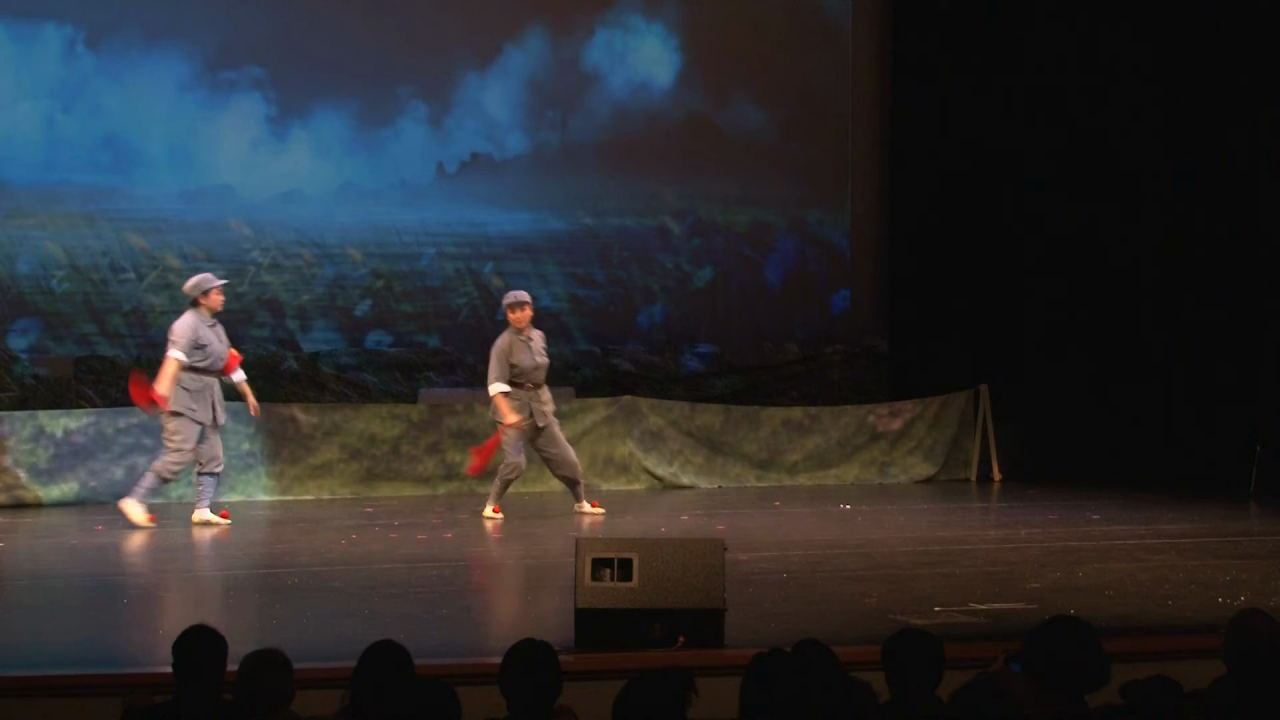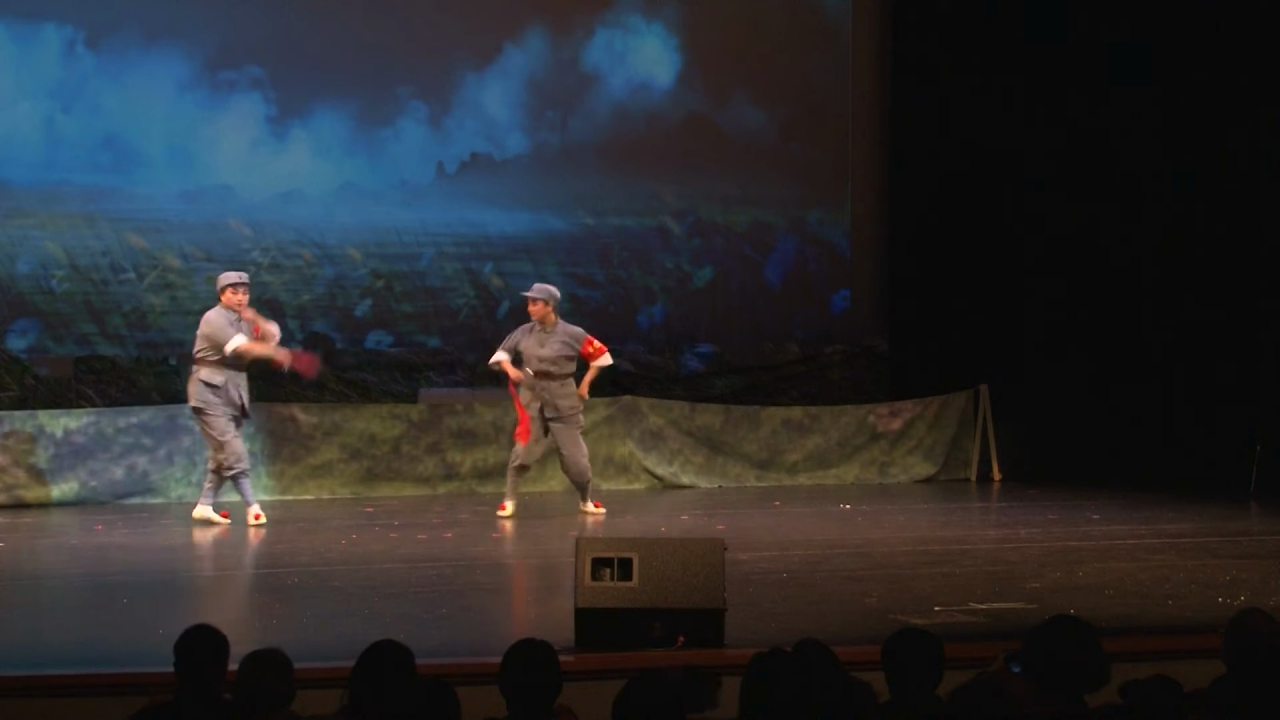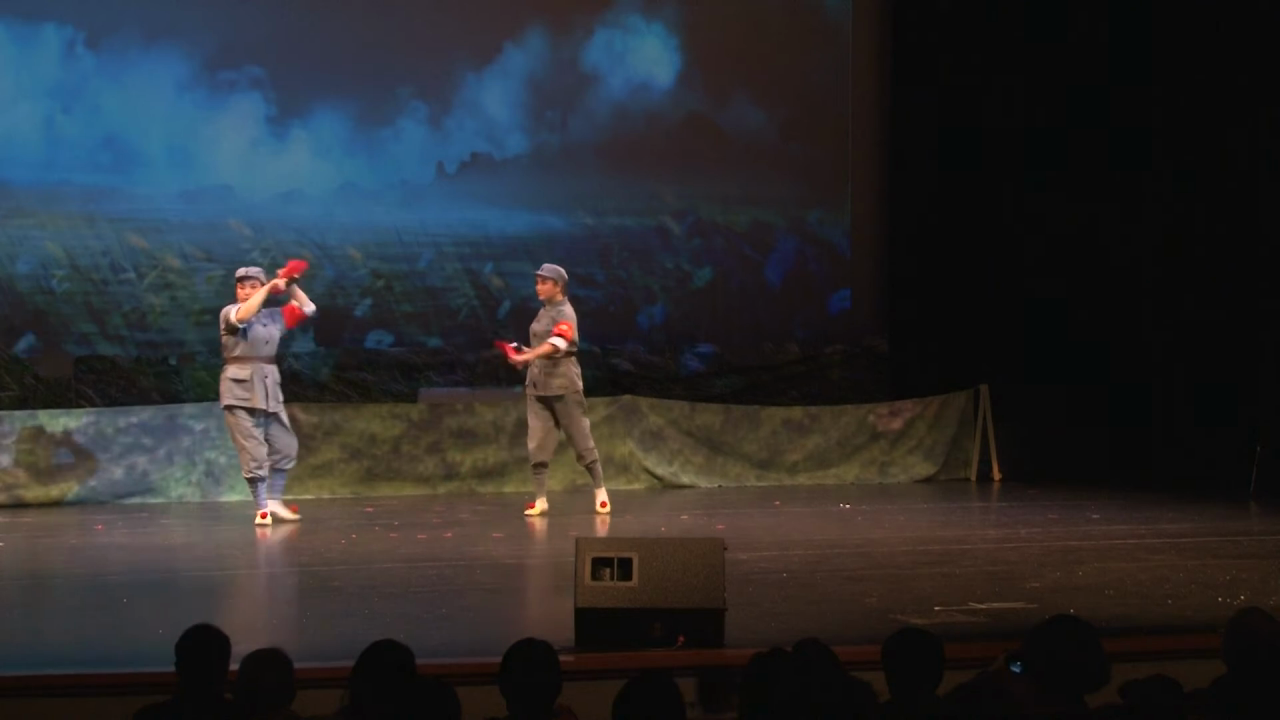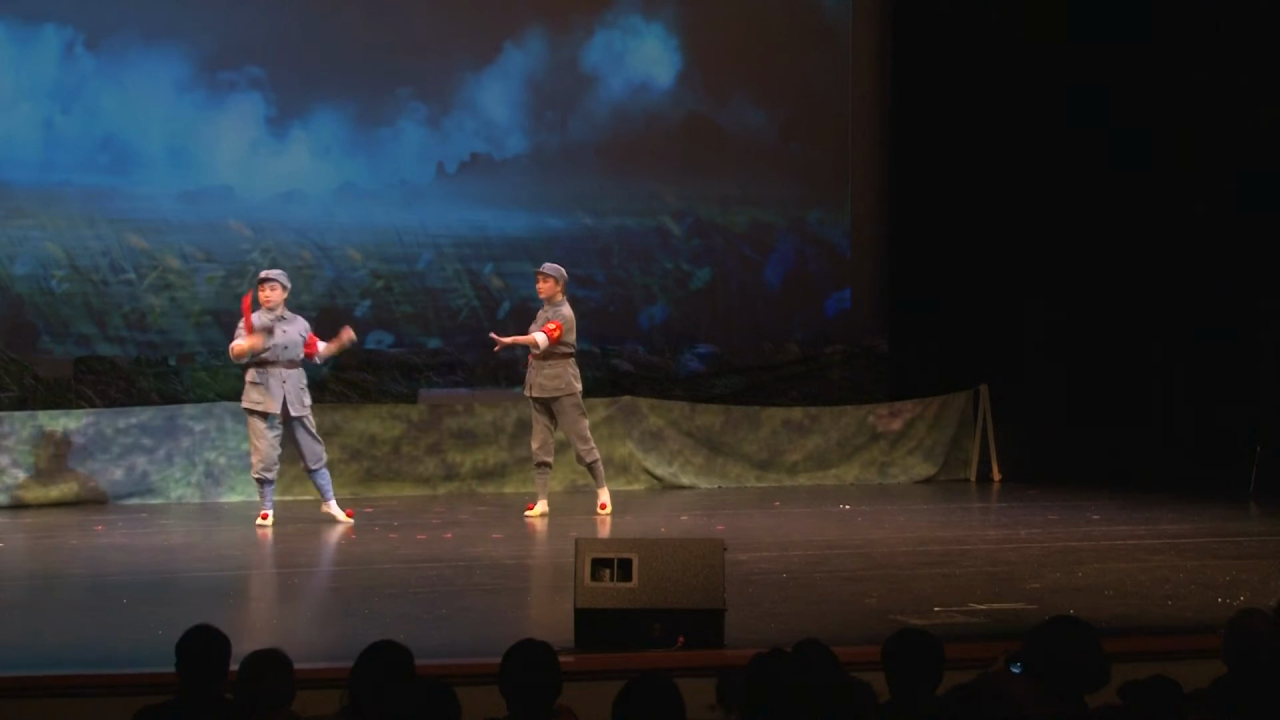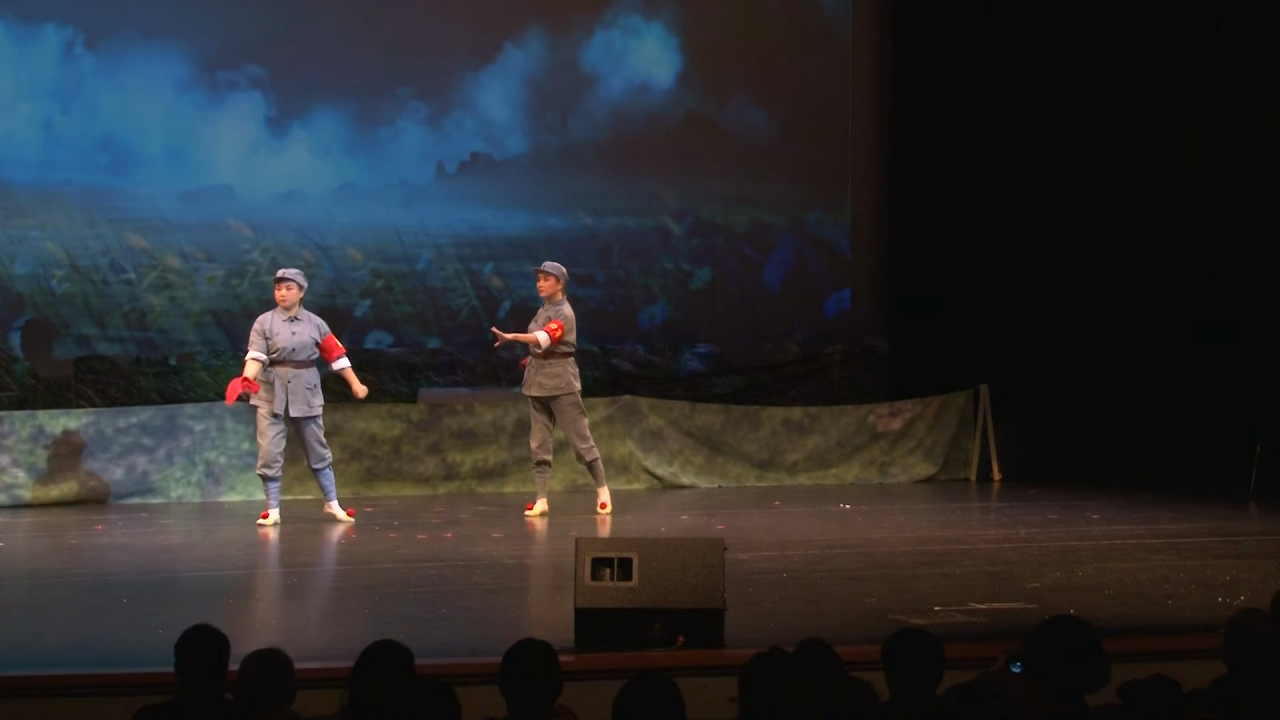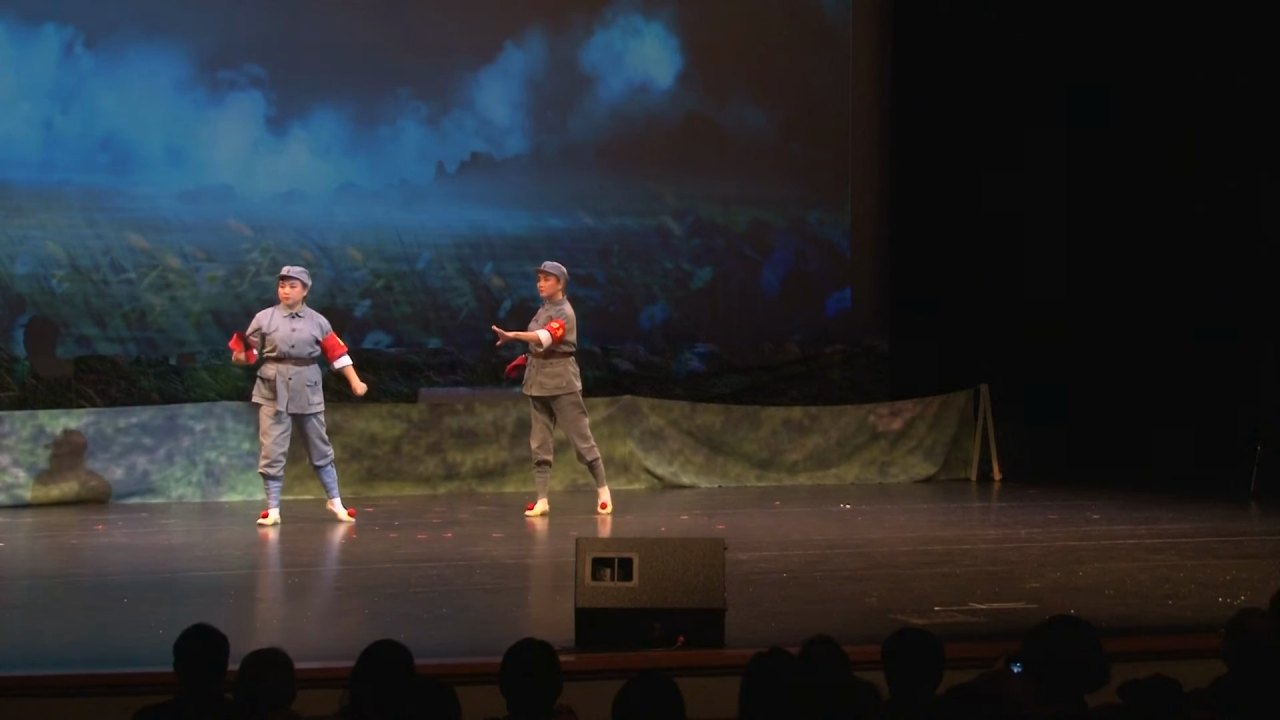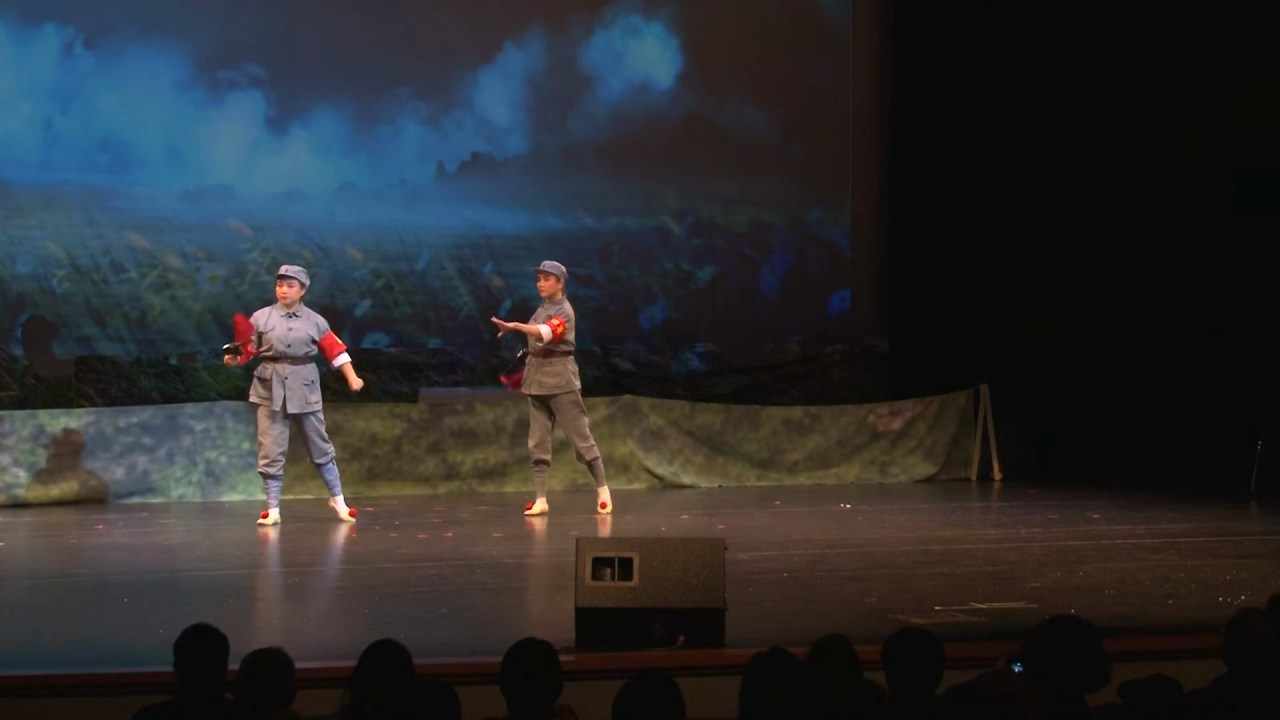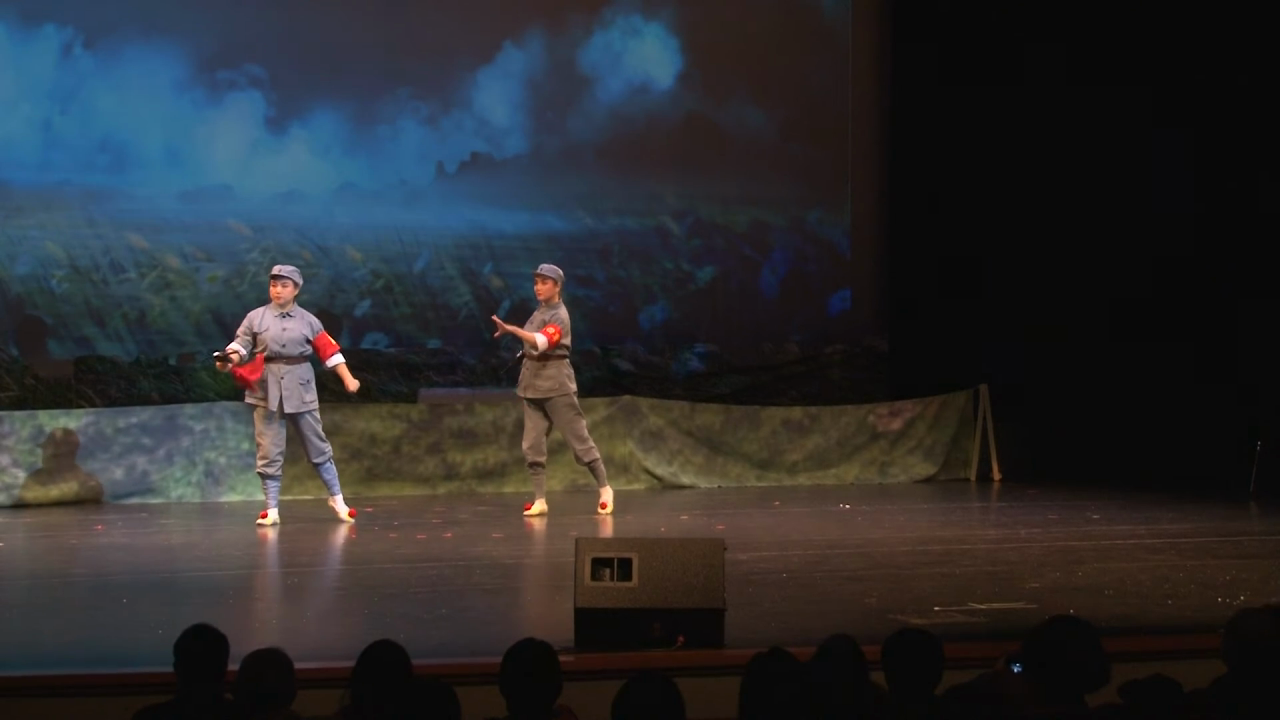
dt=0.2s
person 1, frame 1
left shoulder: (216, 328)
right shoulder: (189, 324)
left elbow: (230, 361)
right elbow: (176, 355)
left wrist: (247, 393)
right wrist: (165, 384)
left hip: (204, 398)
right hip: (185, 395)
left knee: (212, 456)
right knee: (178, 455)
left ankle: (202, 509)
right ankle: (135, 500)
person 1, frame 2
left shoulder: (246, 321)
right shoulder: (213, 319)
left elbow: (273, 335)
right elbow: (237, 347)
left wrist: (257, 321)
right wrist: (275, 354)
left hip: (232, 393)
right hip: (209, 392)
left knee: (223, 454)
right knee: (232, 451)
left ankle: (204, 506)
right ankle: (251, 507)
person 1, frame 3
left shoulder: (274, 316)
right shoulder: (231, 312)
left elbow: (306, 308)
right elbow: (244, 315)
left wrist: (290, 285)
right wrist: (269, 287)
left hip: (269, 388)
right hip: (241, 388)
left knee: (285, 446)
right knee: (254, 452)
left ankle: (273, 499)
right ankle: (262, 508)
person 1, frame 4
left shoulder: (298, 323)
right shoulder: (250, 322)
left elbow: (316, 351)
right elbow: (236, 352)
left wrist: (339, 342)
right wrist: (250, 343)
left hip: (295, 391)
right hip: (262, 392)
left knee: (313, 450)
right knee: (265, 453)
left ankle: (329, 504)
right ankle: (267, 510)
person 1, frame 5
left shoulder: (315, 324)
right shoulder: (264, 322)
left elbow: (335, 355)
right elbow: (256, 357)
left wrist: (355, 383)
right wrist: (247, 378)
left hip: (306, 391)
right hip: (271, 392)
left knee: (317, 449)
right knee: (269, 451)
left ankle: (332, 504)
right ankle: (272, 509)
person 1, frame 6
left shoulder: (318, 321)
right shoulder: (264, 318)
left elbow: (337, 353)
right elbow: (250, 349)
left wrist: (354, 381)
right wrist: (241, 356)
left hip: (307, 388)
right hip: (273, 389)
left knee: (319, 446)
right knee: (272, 450)
left ankle: (334, 501)
right ankle: (272, 509)
person 1, frame 7
left shoulder: (315, 321)
right shoulder: (261, 317)
left elbow: (335, 351)
right elbow: (246, 346)
left wrist: (352, 377)
right wrist: (234, 357)
left hip: (304, 387)
right hip: (271, 388)
left knee: (320, 445)
right knee: (271, 450)
left ankle: (337, 499)
right ankle: (273, 509)
person 1, frame 8
left shoulder: (308, 320)
right shoulder: (255, 317)
left elbow: (329, 351)
right elbow: (240, 348)
left wrist: (348, 378)
right wrist: (227, 362)
left hip: (300, 387)
right hip: (266, 388)
left knee: (317, 444)
right knee: (269, 450)
left ankle: (336, 498)
right ankle: (271, 509)
person 2, frame 1
left shoulder: (537, 337)
right shoulder: (504, 344)
right elbow: (497, 382)
right wrist: (506, 413)
left hip: (540, 407)
right hip: (514, 406)
left knee: (565, 459)
right knee: (514, 463)
left ankle: (580, 502)
right ankle: (492, 505)
person 2, frame 2
left shoulder: (572, 333)
right shoulder: (525, 332)
left elbow: (602, 355)
right elbow: (500, 355)
left wrist: (585, 383)
right wrist: (511, 371)
left hip: (563, 401)
right hip: (532, 400)
left knee: (575, 458)
right knee: (523, 451)
left ankle: (586, 501)
right ankle: (509, 500)
person 2, frame 3
left shoulder: (565, 313)
right shoulder: (544, 312)
left elbow: (559, 343)
left wrist: (527, 356)
right wrist: (529, 357)
left hip: (563, 380)
right hip: (537, 381)
left knee: (580, 439)
right knee: (537, 444)
left ankle: (599, 491)
right ankle: (540, 499)
person 2, frame 4
left shoulder: (562, 313)
right shoulder: (544, 311)
left elbow: (543, 338)
left wrist: (511, 340)
right wrist: (535, 357)
left hip: (562, 380)
right hip: (539, 381)
left knee: (581, 438)
right knee: (540, 443)
left ankle: (602, 492)
right ankle: (542, 501)
person 2, frame 5
left shoulder: (563, 313)
right shoulder: (543, 310)
left elbow: (545, 338)
left wrist: (512, 337)
right wrist: (531, 359)
left hip: (560, 379)
right hip: (538, 380)
left knee: (580, 437)
right knee: (540, 442)
left ankle: (602, 490)
right ankle: (541, 500)
person 2, frame 6
left shoulder: (564, 312)
right shoulder: (543, 310)
left elbow: (547, 336)
left wrist: (515, 335)
left hip: (561, 379)
right hip: (538, 380)
left knee: (581, 437)
right knee: (540, 442)
left ankle: (603, 490)
right ankle: (542, 500)
person 2, frame 7
left shoulder: (563, 311)
right shoulder: (542, 309)
left elbow: (547, 333)
left wrist: (516, 326)
left hip: (560, 379)
right hip: (536, 379)
left knee: (580, 436)
right knee: (537, 442)
left ankle: (602, 490)
right ankle: (541, 499)
person 2, frame 8
left shoulder: (559, 316)
right shoulder: (539, 312)
left elbow: (542, 342)
left wrist: (512, 330)
left hip: (556, 384)
right hip: (533, 385)
left knee: (578, 438)
right knee: (532, 446)
left ankle: (604, 489)
right ankle: (539, 500)
